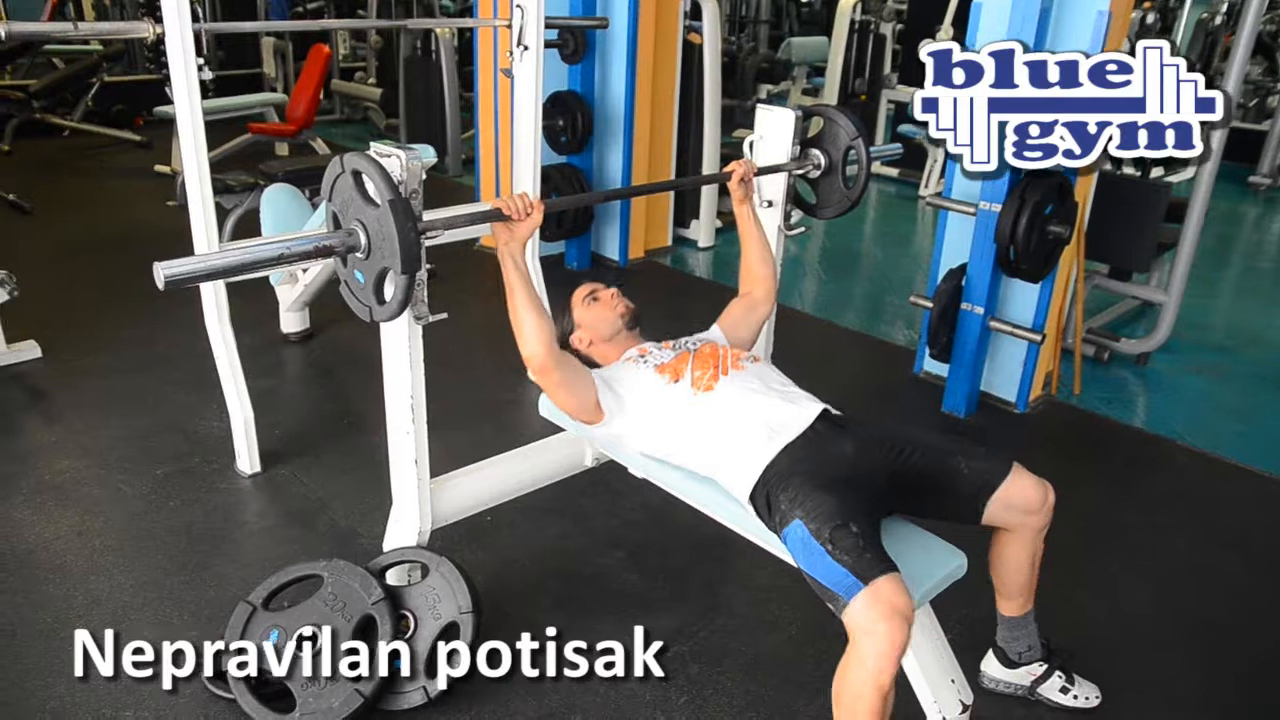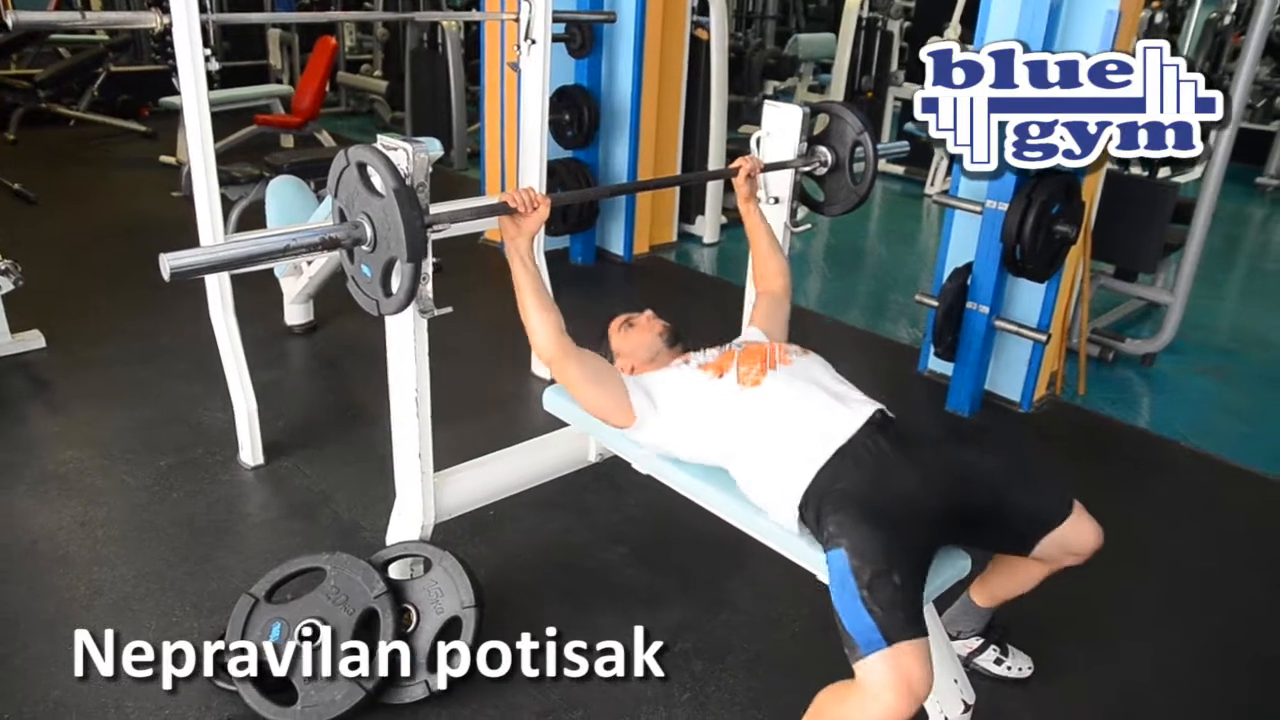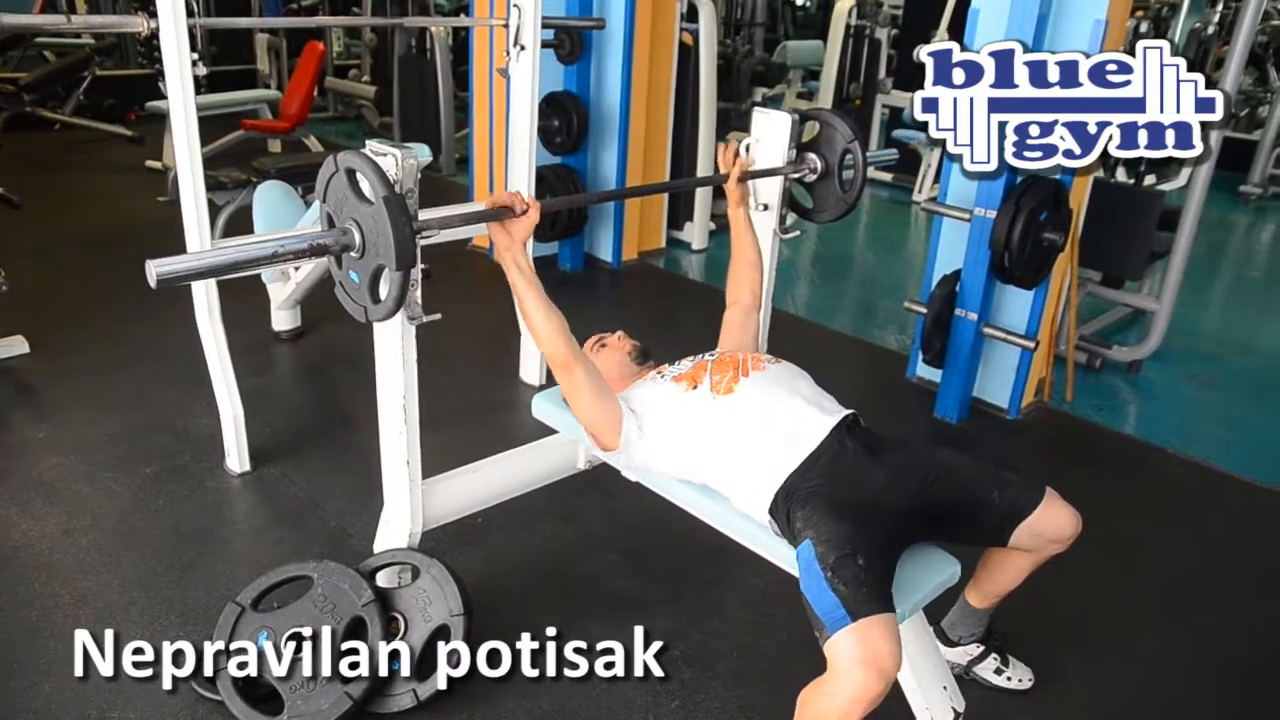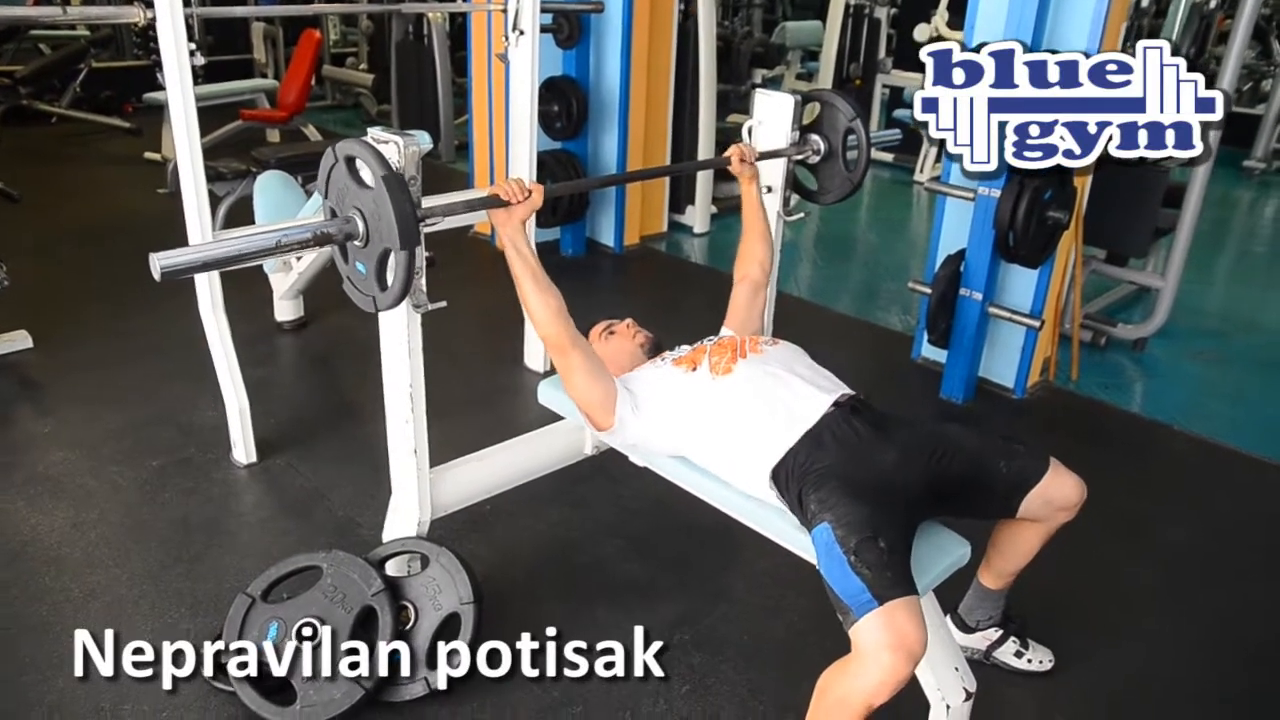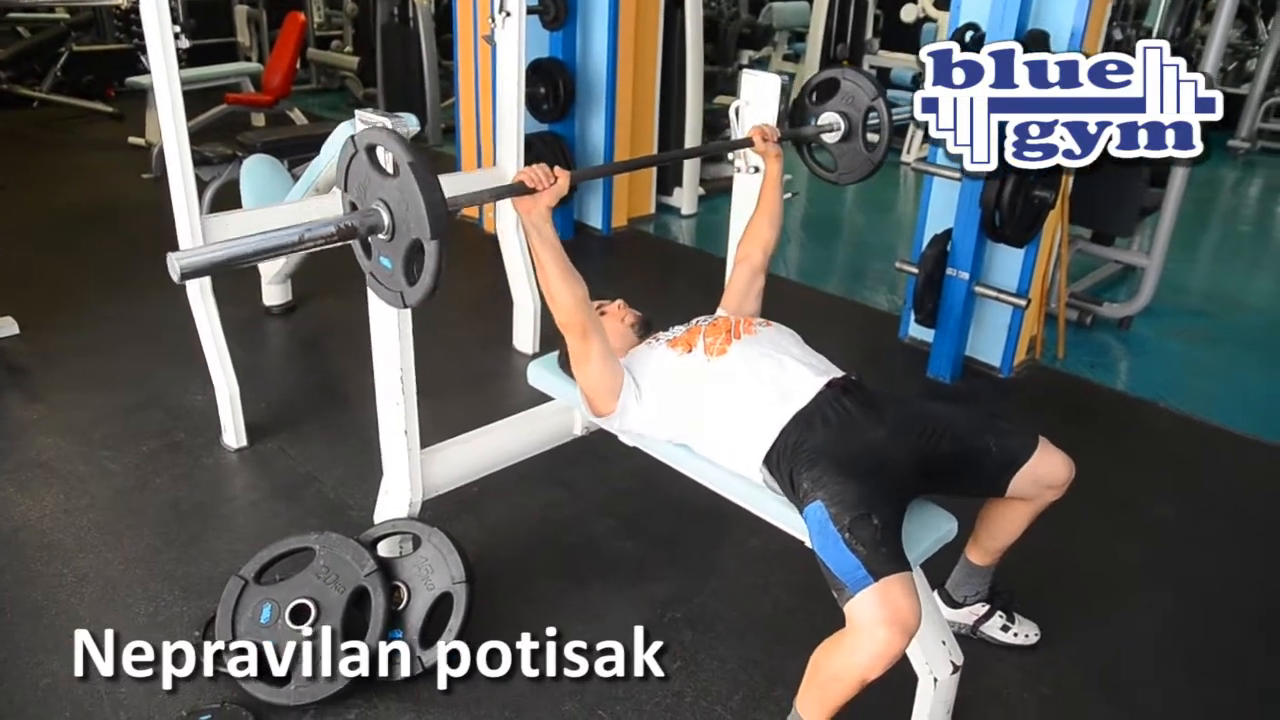
dt=1s
person 1, frame 1
left shoulder: (700, 342)
right shoulder: (607, 392)
left elbow: (759, 294)
right elbow: (543, 361)
left wrist: (742, 203)
right wrist: (511, 250)
left hip: (842, 433)
right hip: (786, 474)
left knee: (1032, 499)
right knee: (888, 620)
left ankle: (1017, 659)
person 1, frame 2
left shoulder: (740, 353)
right shoulder: (646, 400)
left elbow: (775, 289)
right elbow: (557, 352)
left wrist: (747, 202)
right wrist: (519, 244)
left hip: (899, 447)
right hip: (838, 486)
left knee: (1079, 538)
left ankle: (961, 628)
person 1, frame 3
left shoulder: (712, 363)
right shoulder: (627, 421)
left elbow: (744, 299)
right elbow: (562, 358)
left wrist: (737, 203)
right wrist: (510, 249)
left hip: (866, 450)
right hip: (810, 491)
left knee: (1056, 525)
right knee: (867, 668)
left ankle: (960, 636)
person 1, frame 4
left shoulder: (720, 346)
right shoulder: (627, 403)
left elbow: (752, 276)
right elbow: (560, 340)
left wrist: (749, 184)
right wrist: (512, 233)
left hip: (875, 428)
right hip: (814, 467)
left knee: (1061, 494)
right knee: (892, 653)
left ankle: (976, 623)
person 1, frame 5
left shoulder: (709, 329)
right shoulder: (624, 390)
left elbow: (753, 259)
right elbow: (574, 326)
left wrist: (772, 164)
right wrist: (536, 218)
left hip: (865, 406)
right hip: (804, 446)
left knee: (1051, 473)
right knee: (885, 629)
left ankle: (963, 598)
